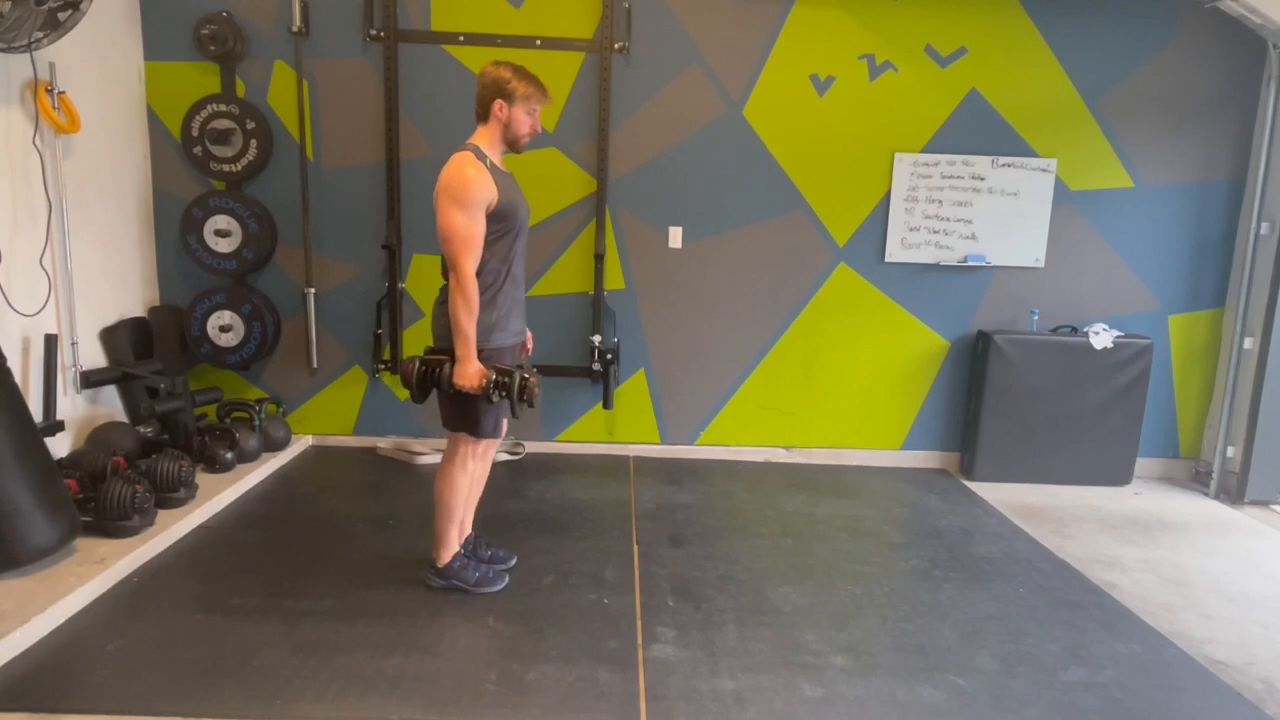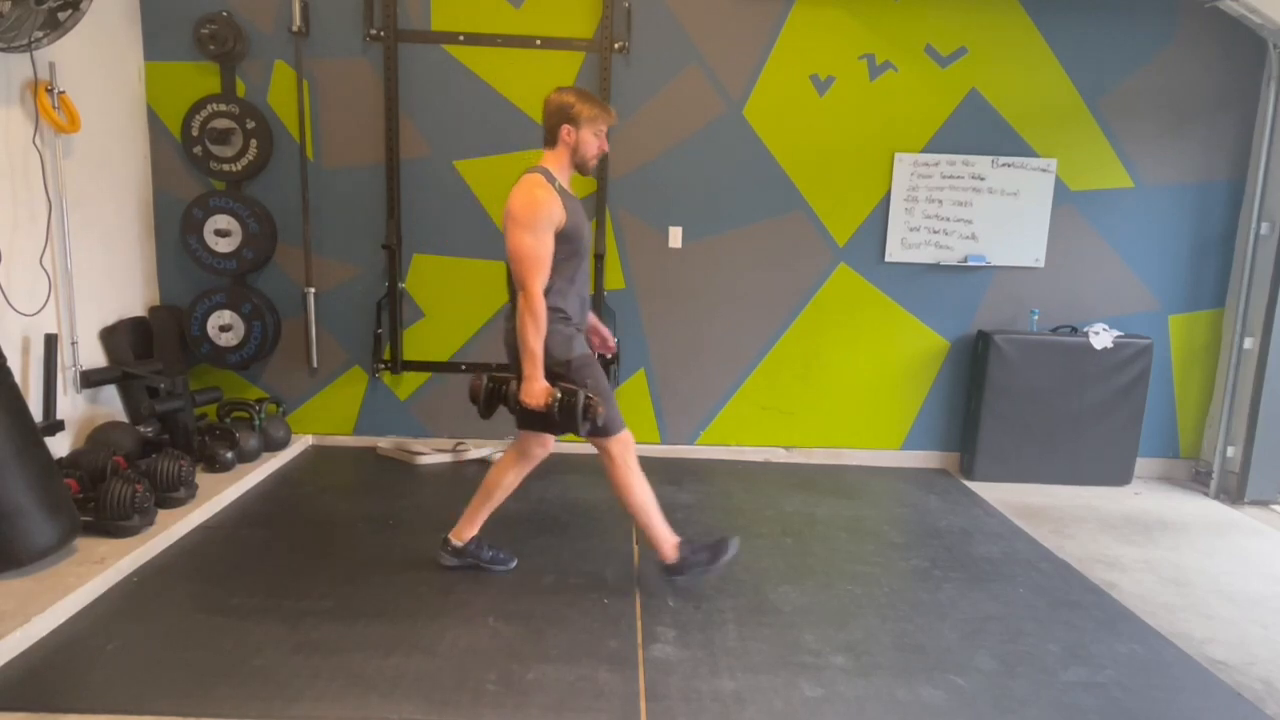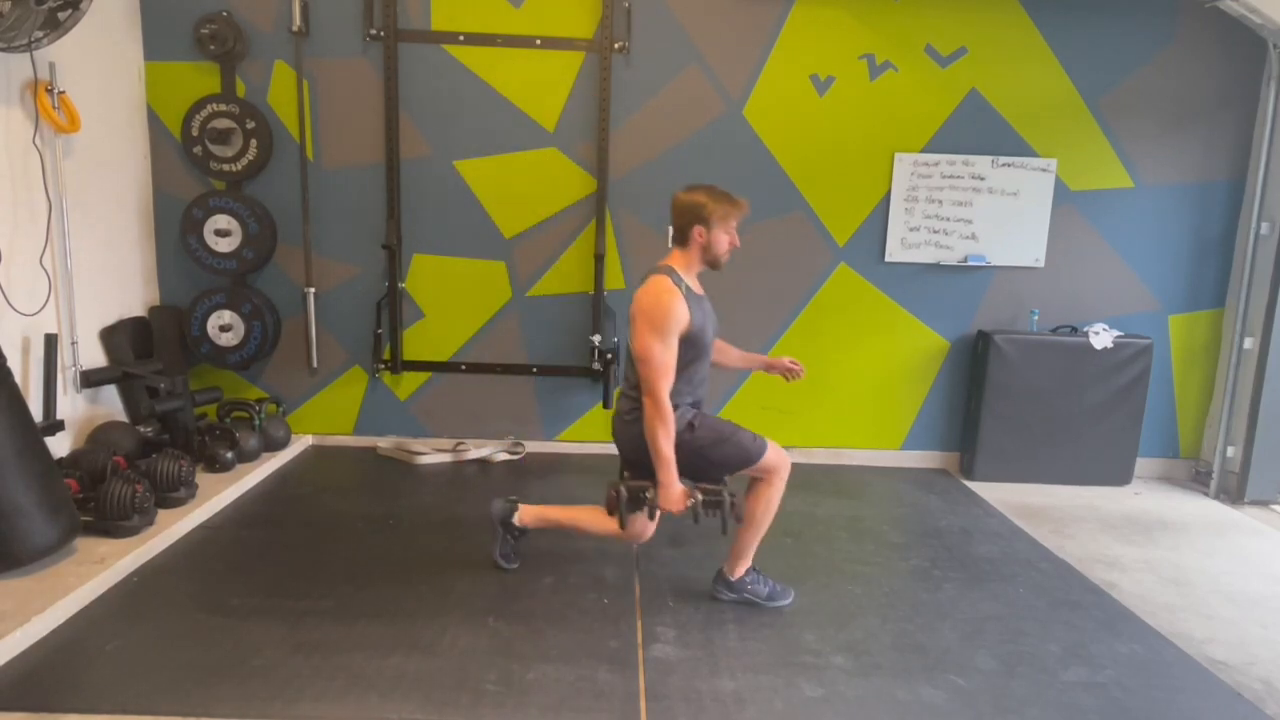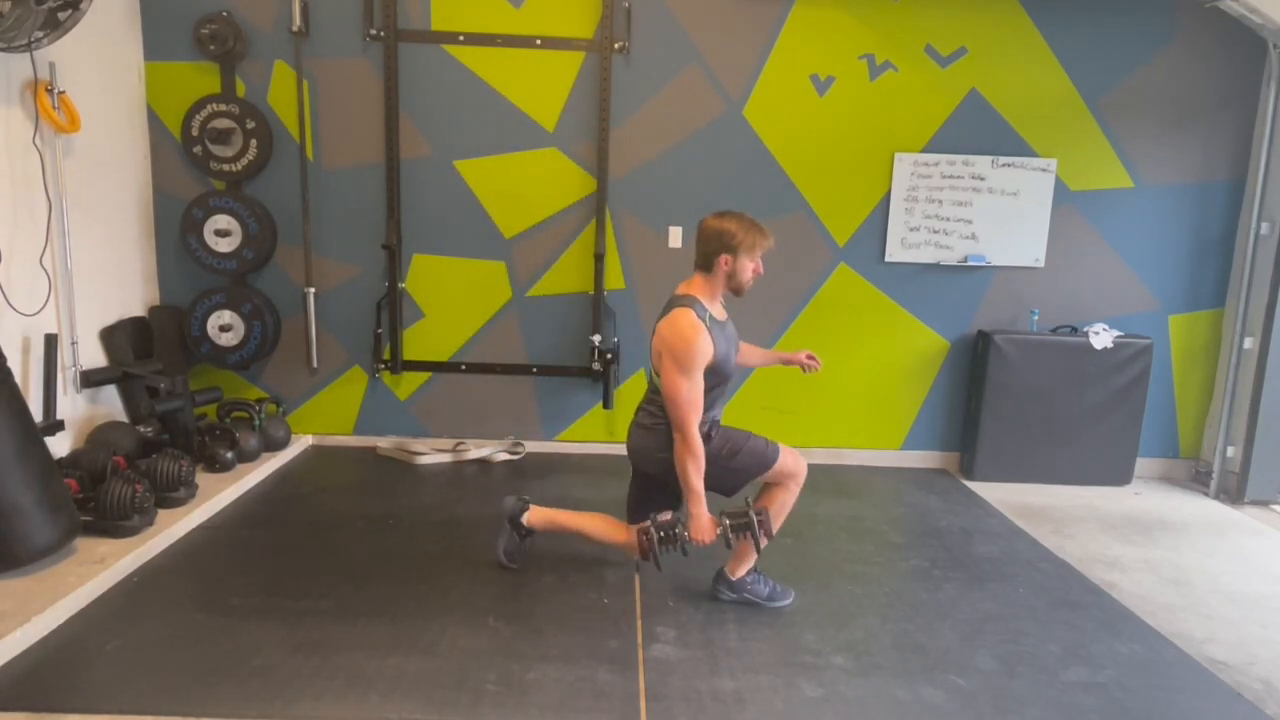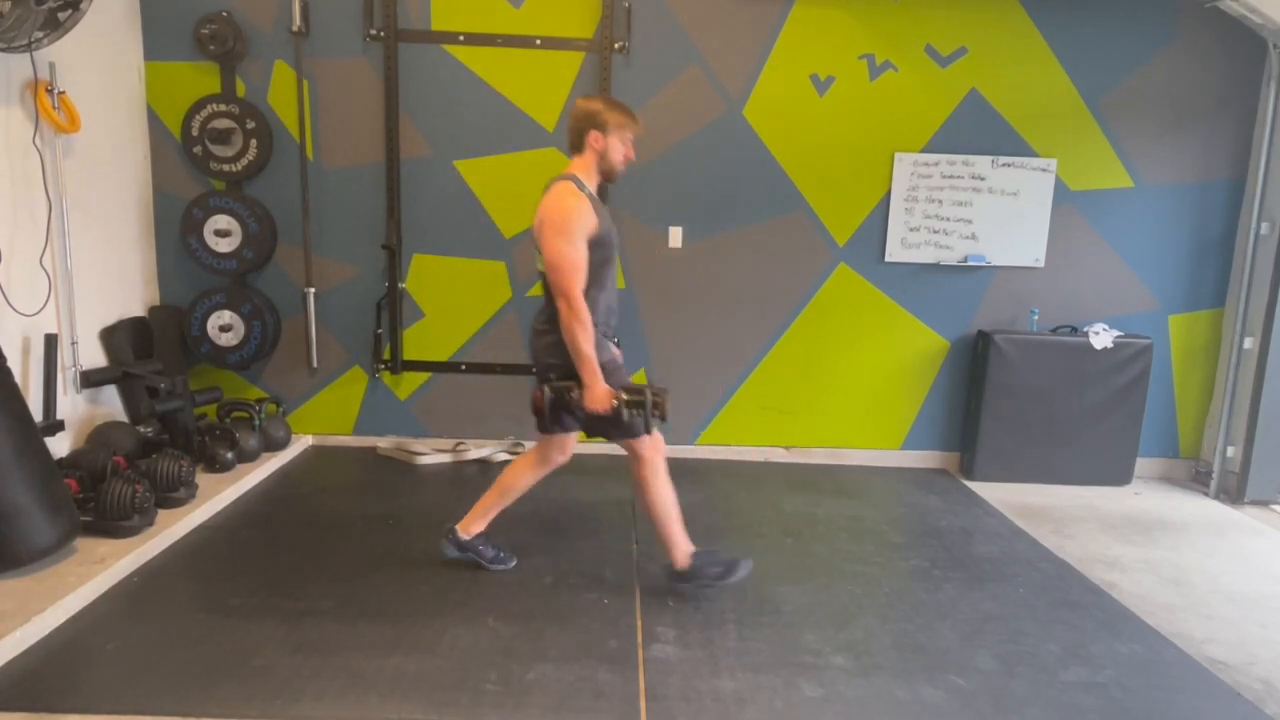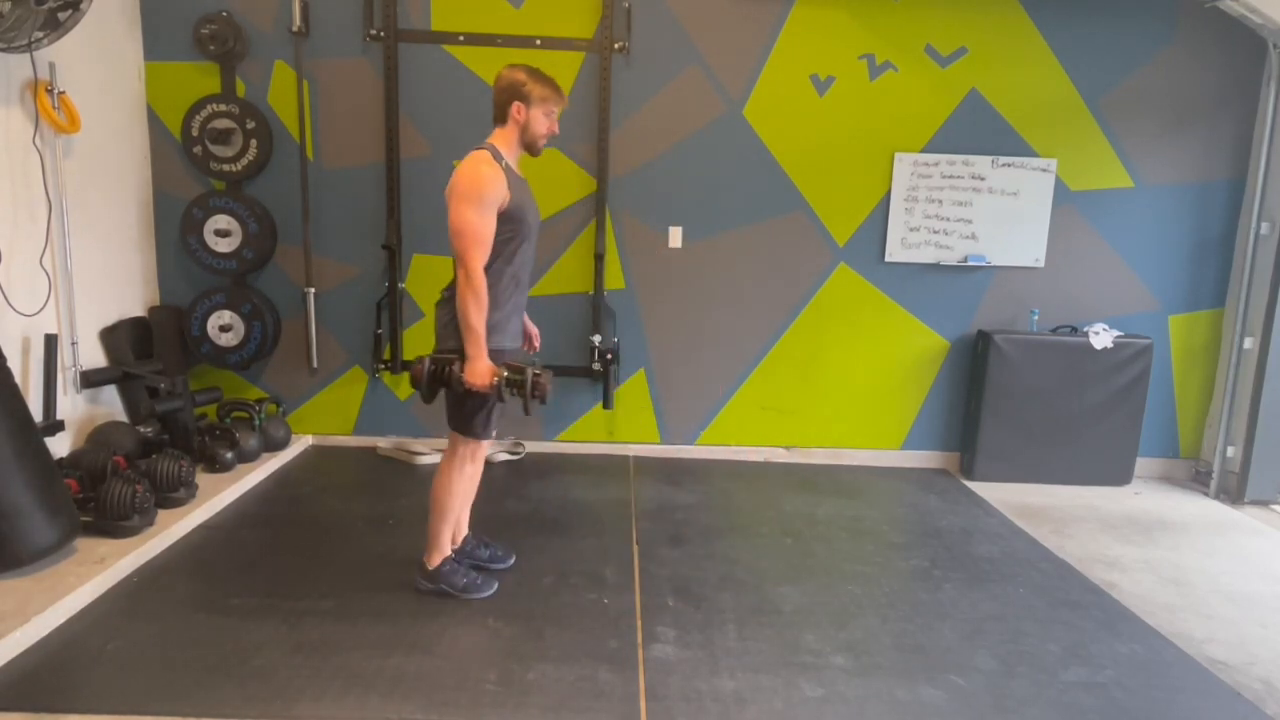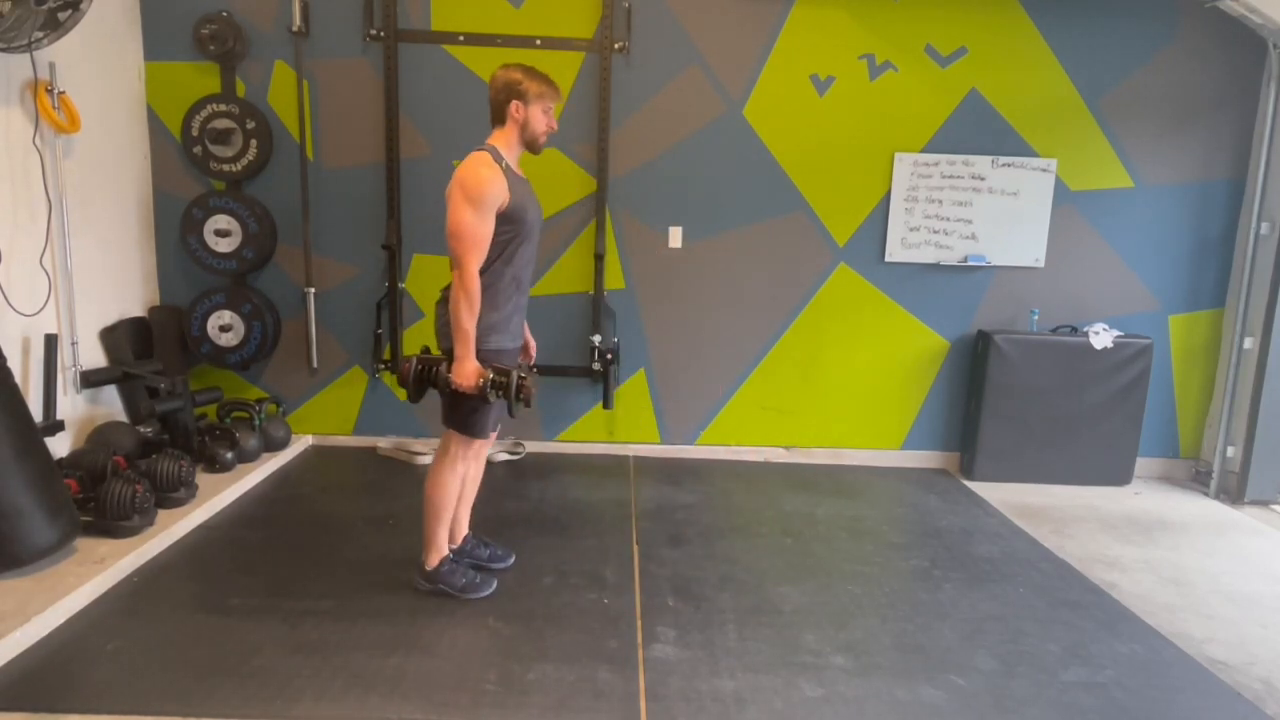
dt=0.5s
person 1, frame 1
left shoulder: (494, 170)
right shoulder: (467, 174)
right elbow: (464, 275)
left wrist: (517, 327)
right wrist: (467, 355)
left hip: (500, 331)
right hip: (478, 336)
left knee: (486, 441)
right knee: (471, 446)
left ankle: (462, 540)
right ankle: (446, 560)
person 1, frame 2
left shoulder: (555, 190)
right shoulder: (536, 194)
right elbow: (530, 292)
left wrist: (588, 320)
right wrist: (533, 374)
left hip: (560, 338)
right hip: (552, 346)
left knee: (532, 447)
right knee: (618, 444)
left ankle: (460, 541)
right ankle: (673, 554)
person 1, frame 3
left shoulder: (686, 281)
right shoulder: (664, 298)
left elbow: (703, 346)
right elbow: (657, 398)
left wrist: (764, 363)
right wrist: (667, 478)
left hip: (671, 419)
right hip: (658, 425)
left knee: (634, 530)
right knee: (776, 465)
left ankle: (515, 517)
right ankle: (736, 576)
person 1, frame 4
left shoulder: (706, 301)
right shoulder: (687, 331)
left elbow: (725, 351)
right elbow: (685, 433)
left wrist: (783, 358)
right wrist: (698, 510)
left hip: (659, 440)
right hip: (668, 444)
left knee: (637, 541)
right knee: (792, 469)
left ankle: (526, 517)
right ankle: (737, 576)
person 1, frame 5
left shoulder: (583, 197)
right shoulder: (567, 204)
right elbow: (570, 300)
left wrist: (604, 348)
right wrist: (593, 379)
left hip: (568, 347)
right hip: (572, 351)
left knee: (552, 451)
right knee: (647, 446)
left ankle: (465, 533)
right ankle: (685, 562)
person 1, frame 6
left shoulder: (506, 171)
right shoulder: (481, 172)
right elbow: (471, 271)
left wrist: (520, 320)
right wrist: (476, 353)
left hip: (498, 330)
right hip: (479, 336)
left knee: (473, 444)
right knee: (468, 447)
left ankle: (458, 541)
right ankle: (436, 563)
person 1, frame 7
left shoulder: (509, 172)
right shoulder: (481, 173)
right elbow: (467, 272)
left wrist: (520, 328)
right wrist: (465, 354)
left hip: (500, 332)
right hip: (479, 336)
left knee: (475, 438)
right knee: (459, 447)
left ankle: (457, 540)
right ankle: (435, 563)
